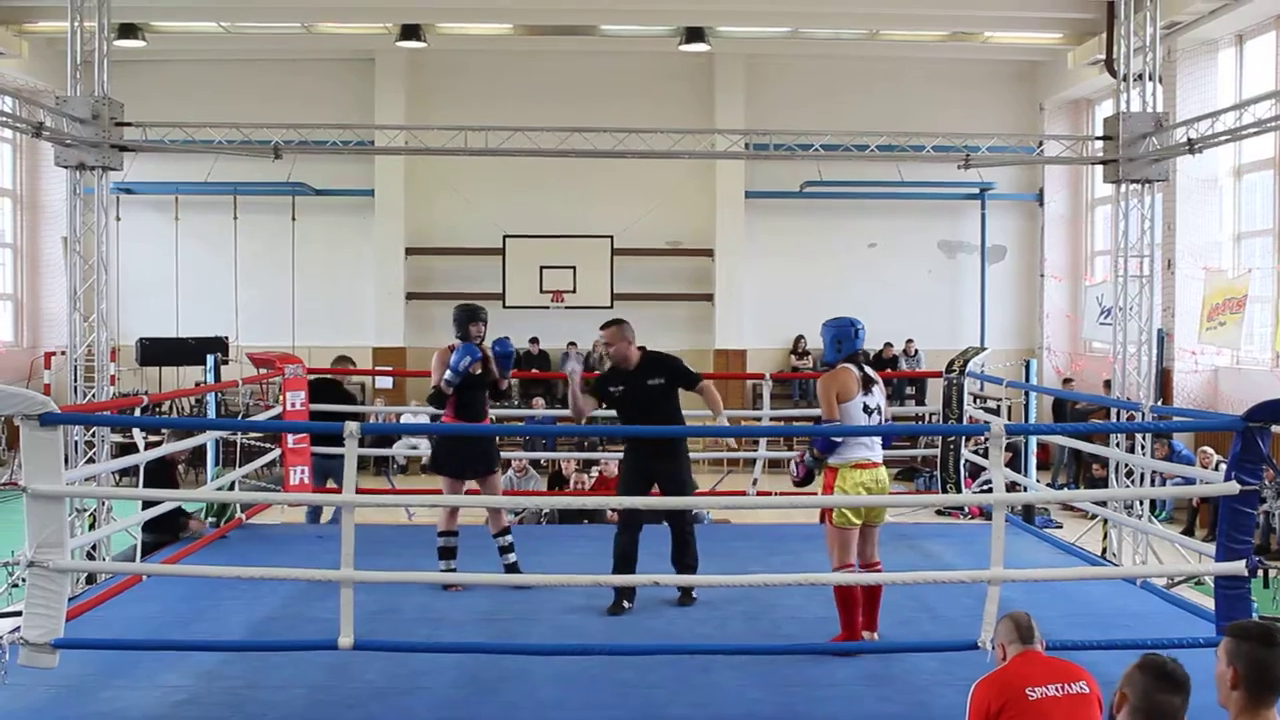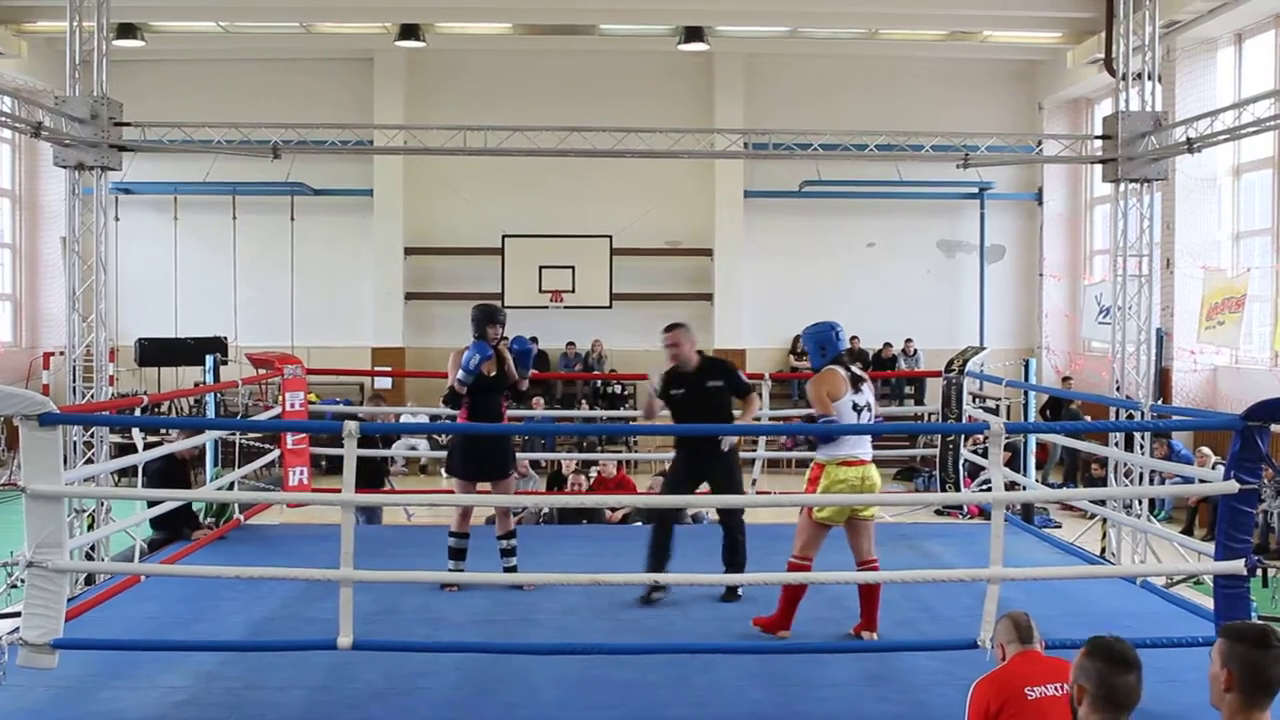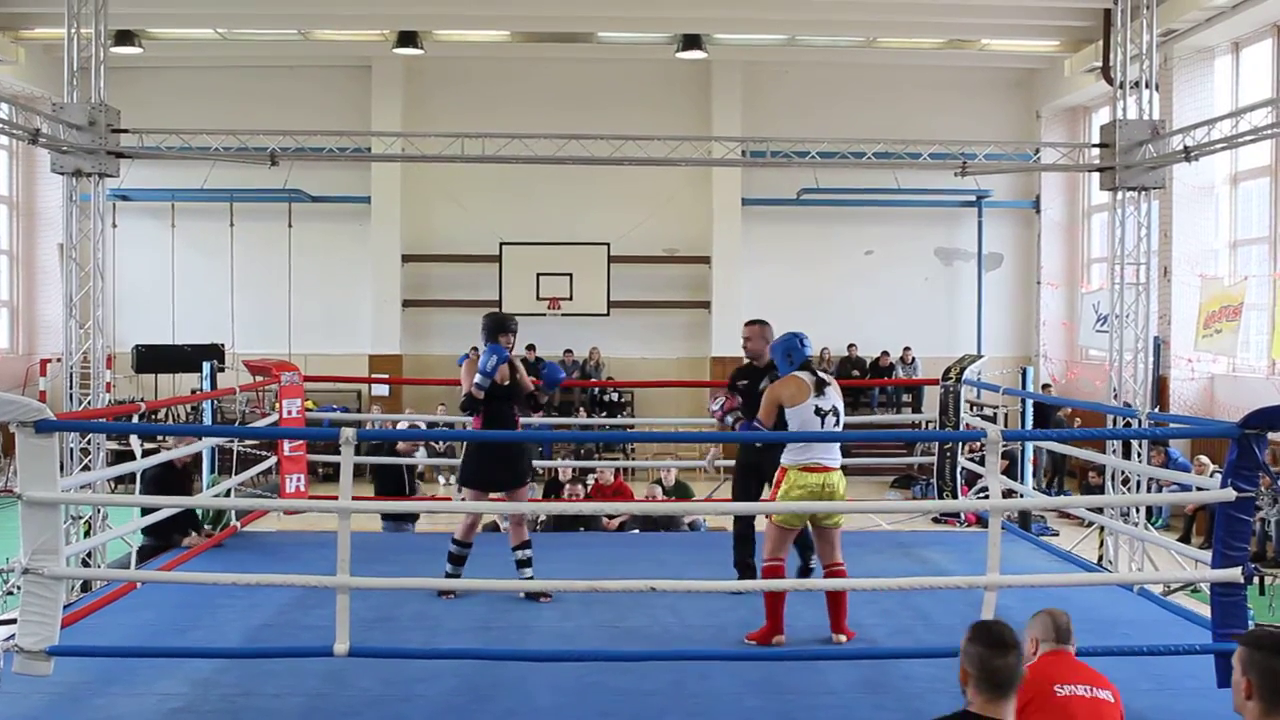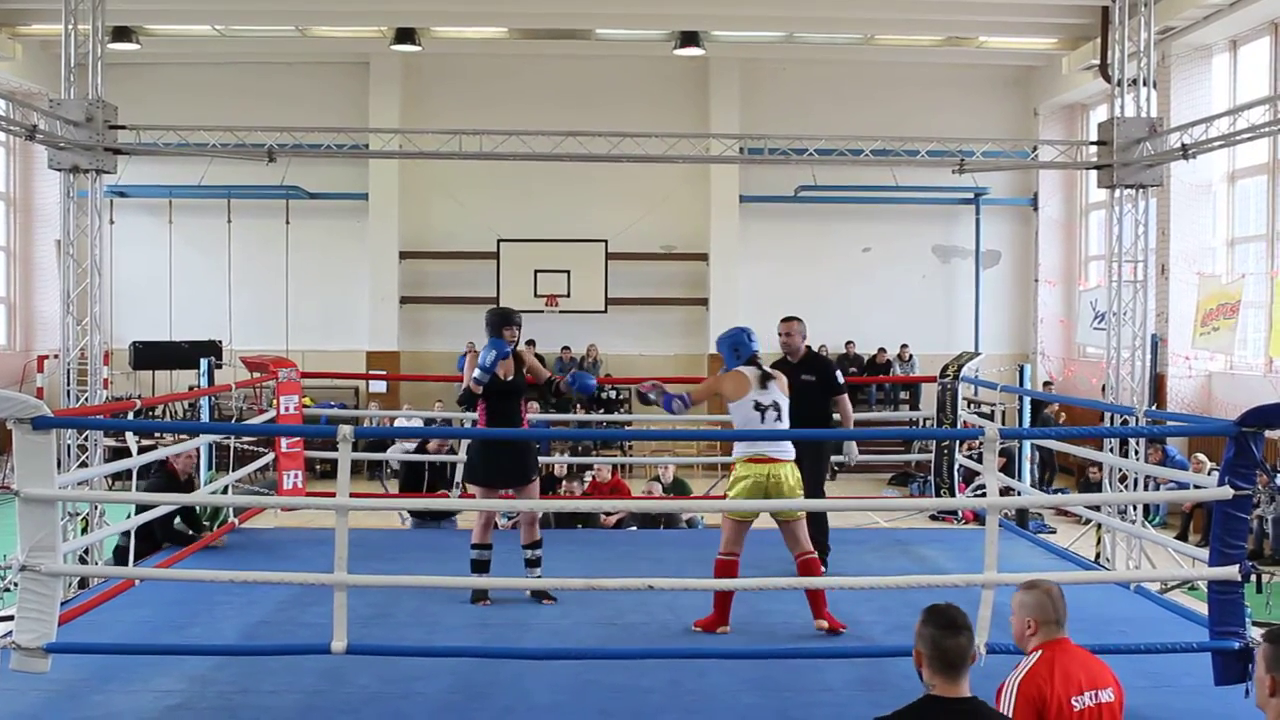
dt=0.7s
person 1, frame 1
left shoulder: (831, 380)
right shoulder: (875, 379)
left elbow: (831, 436)
left wrist: (808, 461)
left hip: (845, 476)
right hip: (877, 474)
left knee: (843, 559)
right knee: (869, 557)
left ankle: (851, 635)
right ankle: (869, 627)
person 1, frame 2
left shoulder: (820, 381)
right shoulder: (863, 378)
left elbow: (829, 430)
right elbow: (875, 426)
left hip: (833, 472)
right hip: (866, 472)
left knee: (803, 550)
right knee: (865, 553)
left ankle: (781, 622)
right ankle: (869, 625)
person 1, frame 3
left shoulder: (780, 388)
right shoulder: (832, 384)
left elbow: (755, 433)
left wrist: (729, 414)
left hip: (797, 478)
right hip: (833, 478)
left knee: (772, 554)
right knee: (831, 557)
left ankle: (774, 629)
right ankle: (840, 628)
person 1, frame 4
left shoulder: (726, 380)
right shoulder: (780, 379)
left elbow: (682, 404)
left wrist: (653, 394)
left hip: (749, 470)
right hip: (784, 470)
left knee: (729, 547)
right knee: (802, 546)
left ankle: (720, 619)
right ankle: (822, 614)
person 2, frame 1
left shoulder: (486, 353)
right shoulder: (445, 355)
left elbow: (498, 394)
right elbow: (436, 401)
left wrist: (505, 367)
right wrist: (454, 373)
left hip: (482, 436)
right hip: (454, 437)
left knee: (496, 505)
right knee: (452, 505)
left ankle: (511, 567)
right ankle: (447, 570)
person 2, frame 2
left shoulder: (504, 355)
right shoulder: (461, 356)
left elbow: (518, 394)
right elbow: (452, 402)
left wrist: (524, 367)
right wrist: (467, 372)
left hip: (499, 437)
right hip: (469, 438)
left knee: (505, 508)
right knee: (464, 509)
left ankle: (511, 570)
right ankle: (454, 572)
person 2, frame 3
left shoulder: (515, 364)
right shoulder: (473, 365)
left elbow: (533, 403)
right elbow: (468, 408)
left wrist: (547, 387)
right wrist: (484, 376)
left hip: (513, 446)
right hip: (483, 447)
left knee: (519, 518)
right knee: (472, 518)
left ankle: (527, 582)
right ankle: (451, 577)
person 2, frame 4
left shoulder: (523, 358)
right shoulder: (476, 359)
left elbow: (552, 386)
right elbow: (466, 402)
left wrist: (572, 382)
right wrist: (484, 369)
left hip: (519, 443)
right hip: (488, 444)
left knee: (530, 516)
right knee: (486, 517)
left ankle: (535, 583)
right ankle: (479, 586)
person 3, frame 1
left shoulder: (663, 363)
right shoulder: (608, 379)
left elbow: (705, 389)
right elbow: (580, 412)
left wrist: (720, 419)
right wrist: (573, 381)
left hip: (672, 454)
right hip: (636, 457)
left knee: (681, 520)
right knee: (627, 522)
left ankle: (686, 584)
right ankle: (624, 593)
person 3, frame 2
left shoulder: (722, 369)
right shoulder: (667, 381)
left elbow: (752, 399)
right elbow: (649, 415)
left wrist: (738, 427)
right wrist: (651, 394)
left hip: (722, 455)
right hip: (687, 456)
left knee: (731, 519)
right knee: (663, 515)
left ankle: (735, 581)
right ankle: (657, 582)
person 3, frame 3
right shoulder: (740, 375)
right elbow: (727, 412)
right wrist: (717, 446)
left hip: (779, 451)
right hip: (749, 450)
right knee: (742, 513)
left ankle: (808, 560)
right ankle: (746, 574)
person 3, frame 4
left shoulder: (822, 366)
right shoulder: (777, 368)
left elbow: (843, 402)
left wrist: (849, 438)
left hip: (817, 439)
left knee: (813, 496)
left ankle: (819, 558)
right ankle: (811, 549)
